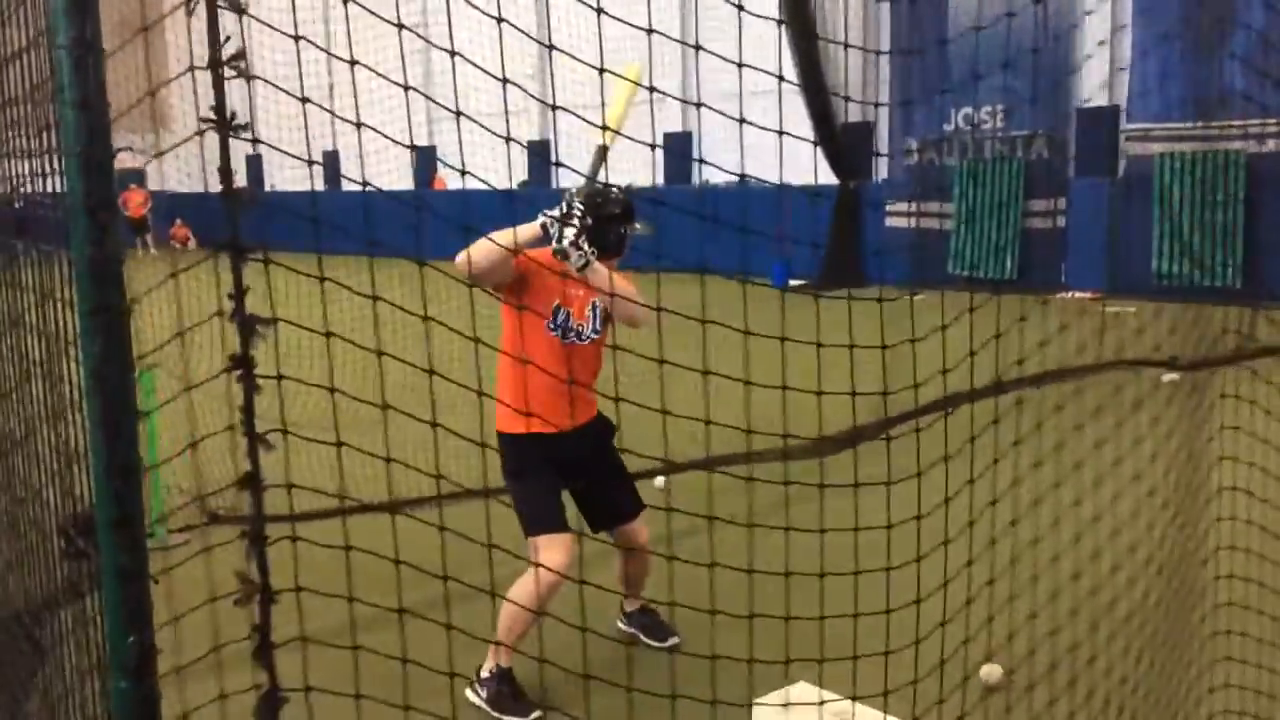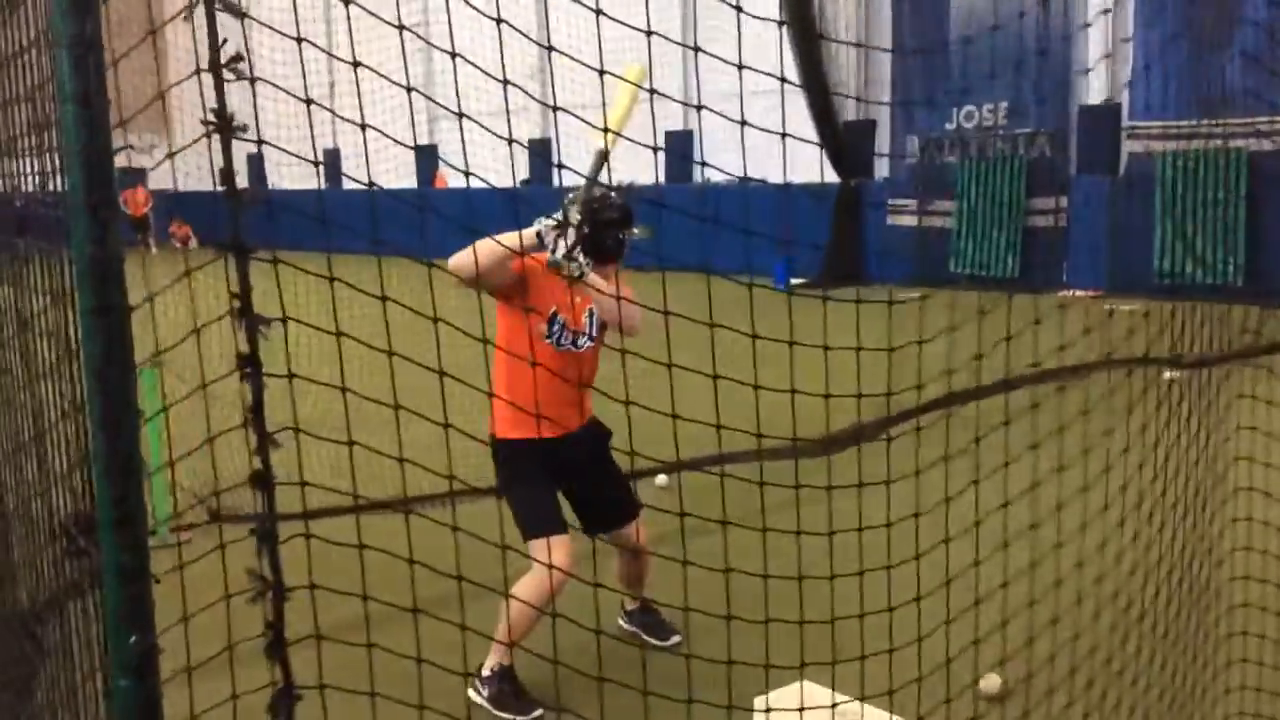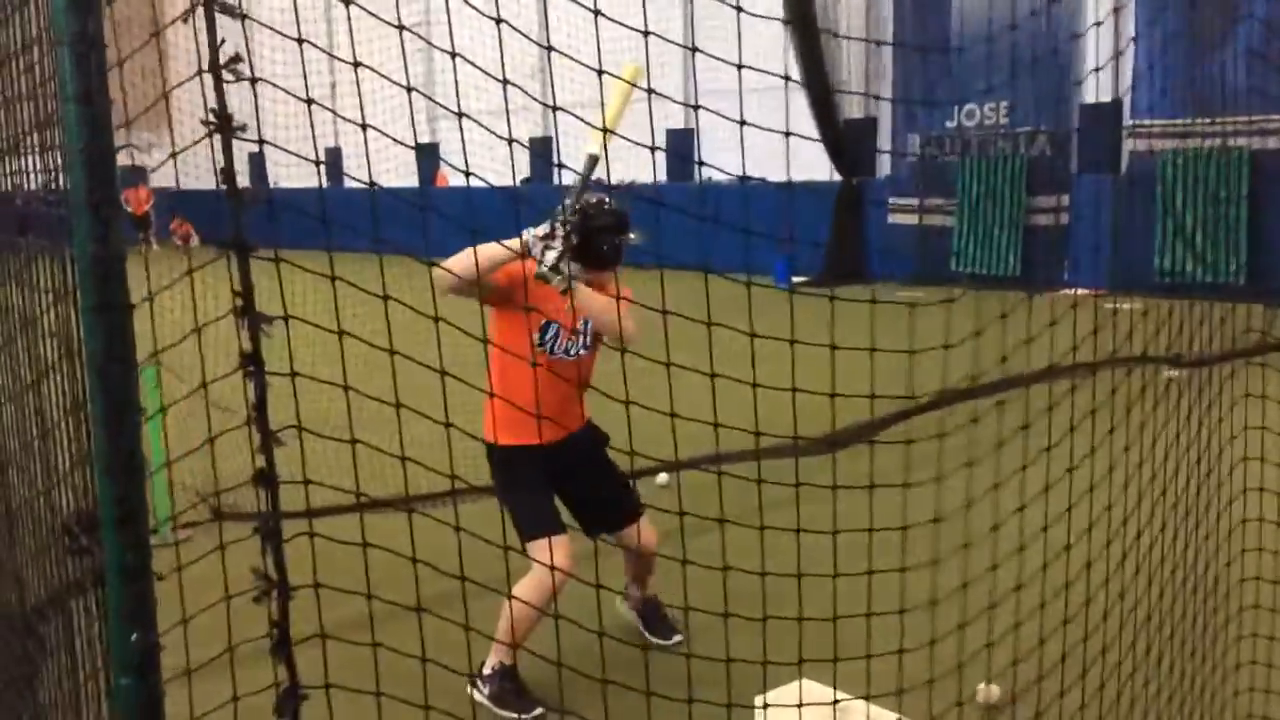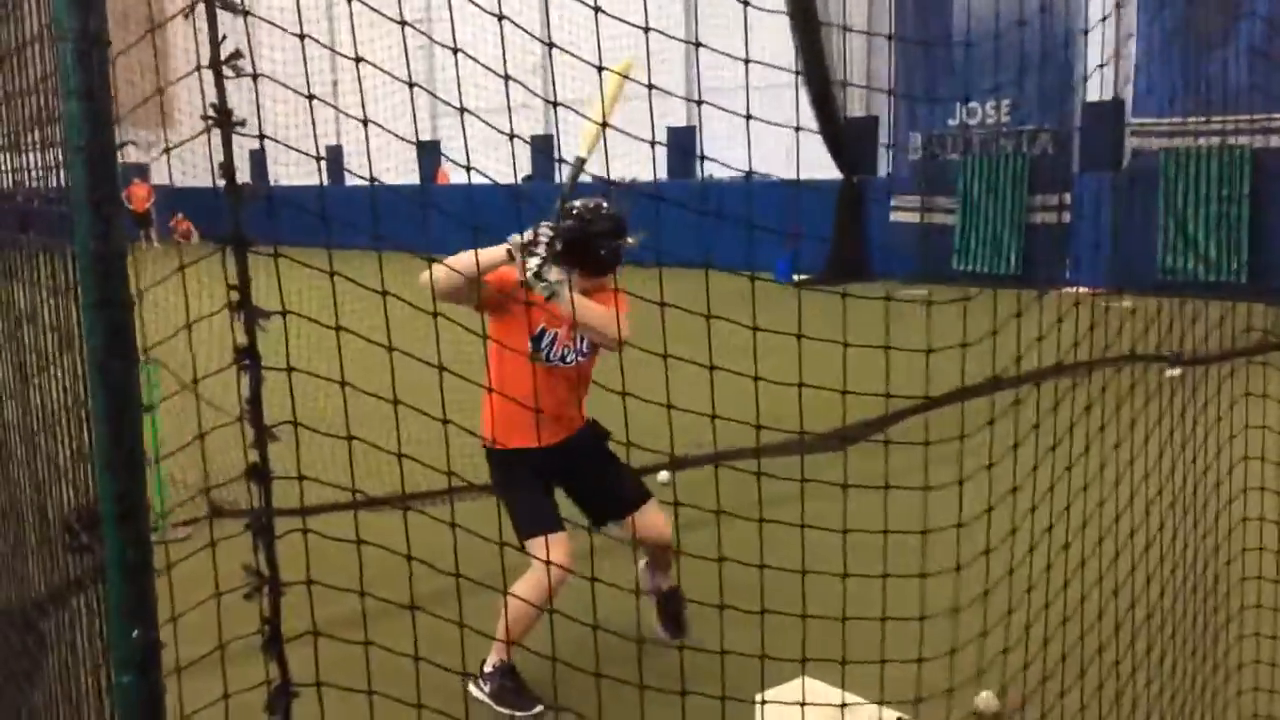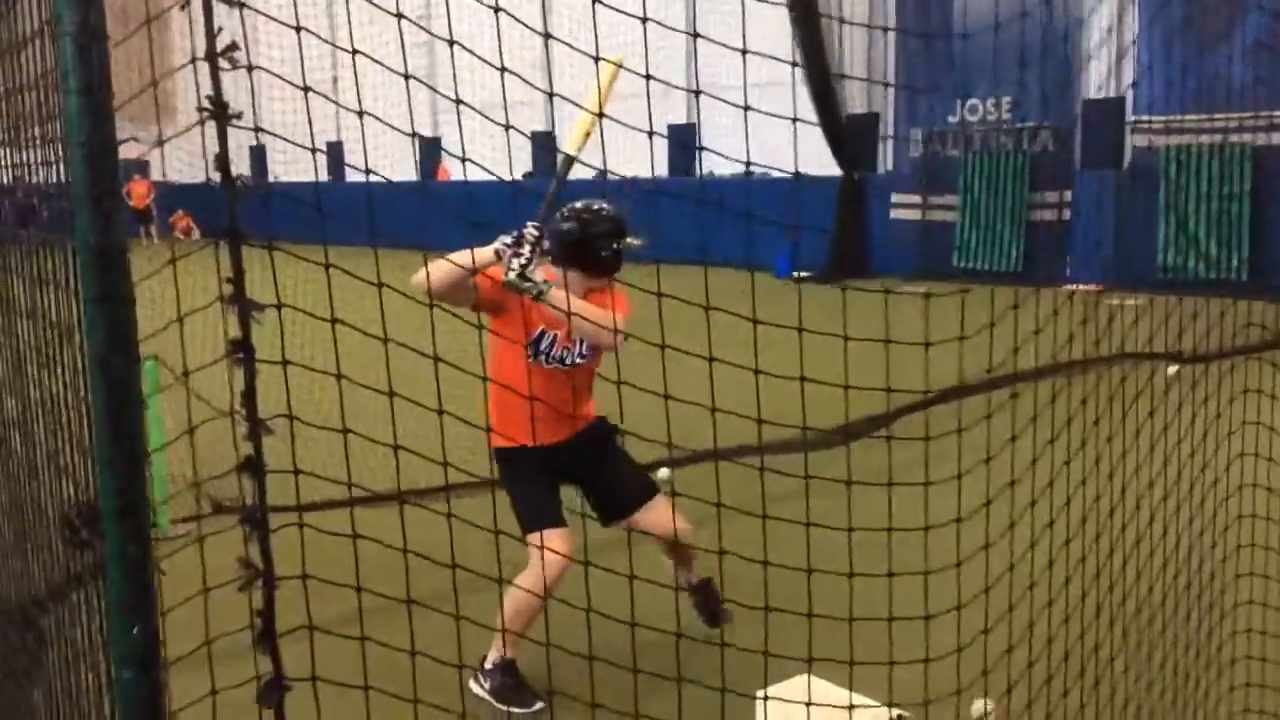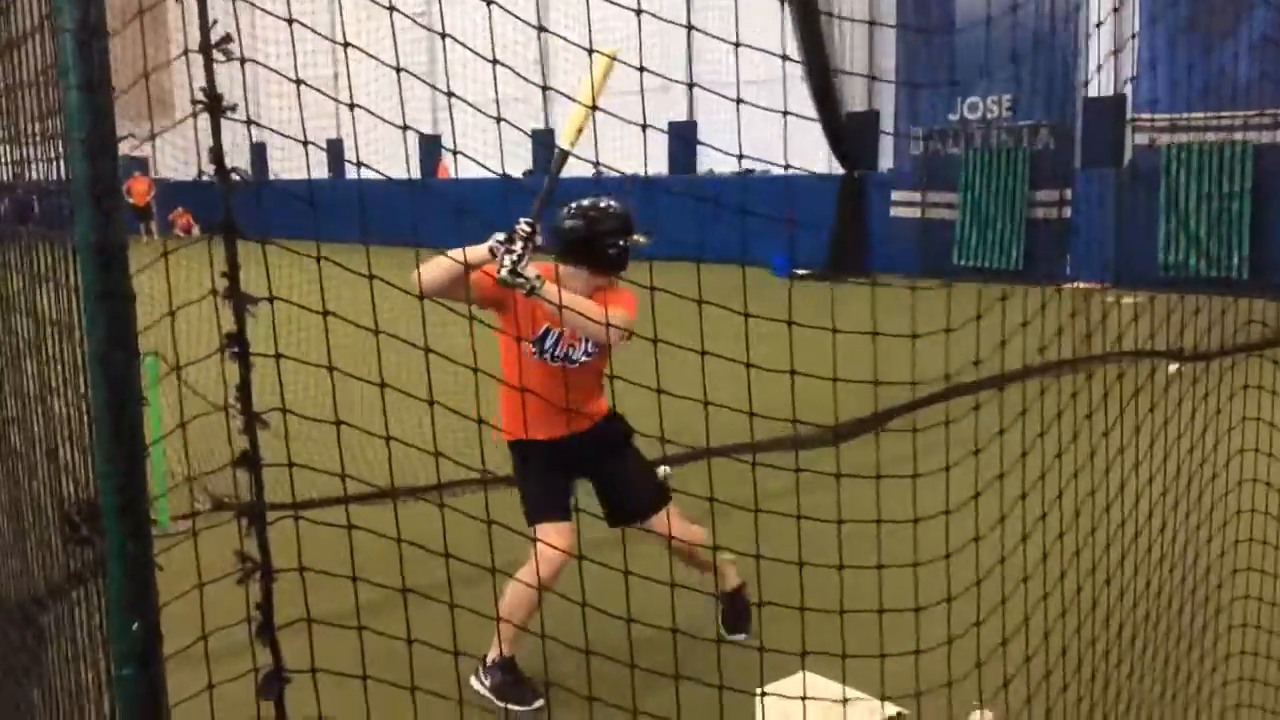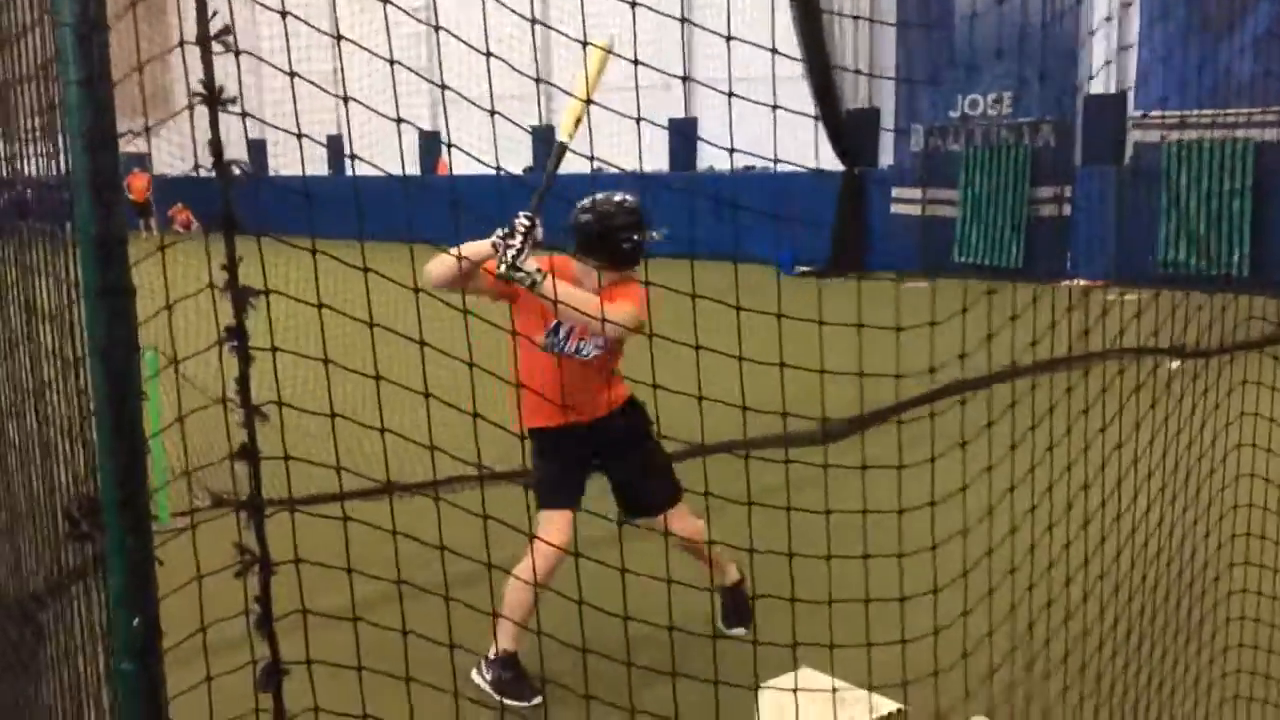
dt=0.1s
person 1, frame 1
left shoulder: (607, 277)
right shoulder: (528, 268)
left elbow: (639, 315)
right elbow: (467, 264)
left wrist: (581, 262)
right wrist: (541, 228)
left hip: (584, 428)
right hip: (526, 438)
left knee: (637, 539)
right knee: (553, 563)
left ankle: (633, 608)
right ankle: (490, 675)
person 1, frame 2
left shoulder: (605, 282)
right shoulder: (525, 272)
left elbow: (633, 323)
right elbow: (461, 266)
left wrist: (576, 270)
right wrist: (537, 235)
left hip: (579, 432)
right hip: (522, 442)
left knee: (635, 540)
right knee: (556, 564)
left ankle: (633, 607)
right ankle: (492, 673)
person 1, frame 3
left shoulder: (604, 291)
right shoulder: (517, 280)
left elbow: (624, 331)
right elbow: (448, 277)
left wrist: (562, 281)
right wrist: (522, 246)
left hip: (575, 437)
right hip: (516, 449)
left knee: (644, 542)
right knee: (554, 567)
left ankle: (639, 598)
right ankle: (492, 673)
person 1, frame 4
left shoulder: (603, 296)
right shoulder: (509, 284)
left elbow: (616, 335)
right elbow: (436, 282)
left wrist: (550, 287)
right wrist: (511, 249)
left hip: (575, 435)
right hip: (516, 450)
left knee: (657, 532)
right knee: (554, 564)
left ankle: (660, 579)
right ankle: (493, 671)
person 1, frame 5
left shoulder: (609, 298)
right shoulder: (506, 287)
left elbow: (608, 336)
right elbow: (429, 283)
left wrist: (534, 287)
right wrist: (495, 254)
left hip: (583, 433)
right hip: (522, 448)
left knee: (668, 527)
right knee: (553, 558)
left ankle: (695, 575)
right ankle: (494, 666)
person 1, frame 6
left shoulder: (616, 297)
right shoulder: (508, 284)
left elbow: (606, 330)
right elbow: (426, 281)
left wrist: (532, 283)
right wrist: (493, 249)
left hip: (597, 427)
right hip: (535, 442)
left knee: (676, 530)
right knee: (552, 553)
left ankle: (729, 582)
right ankle: (495, 664)
person 1, frame 7
left shoulder: (629, 293)
right shoulder: (538, 270)
left elbow: (608, 323)
right elbow: (436, 275)
left wrist: (532, 279)
right wrist: (497, 245)
left hip: (617, 418)
right hip: (553, 428)
left knee: (684, 528)
right knee: (552, 538)
left ankle: (730, 581)
right ankle: (498, 659)
